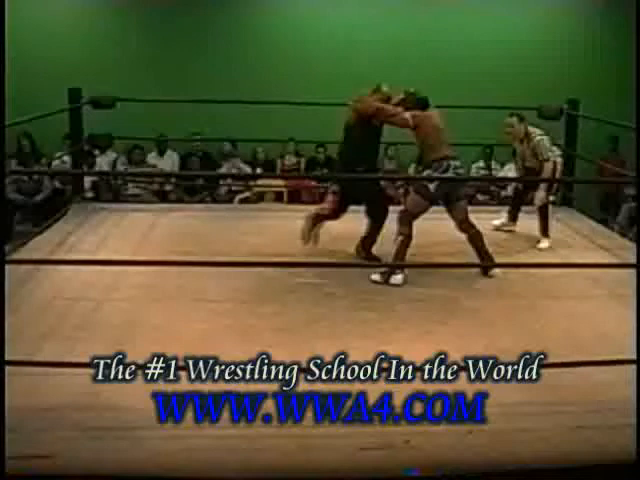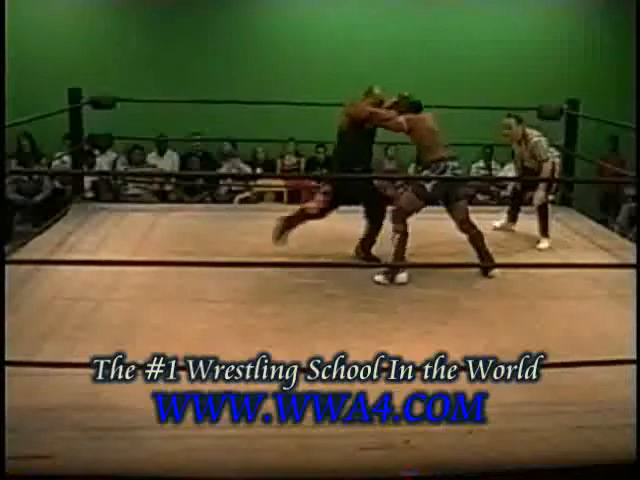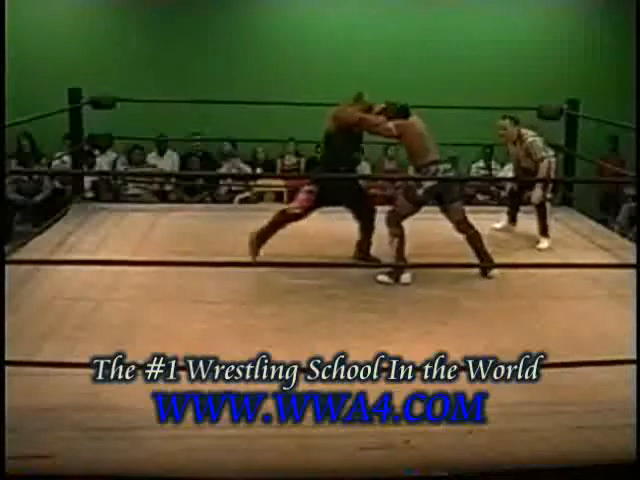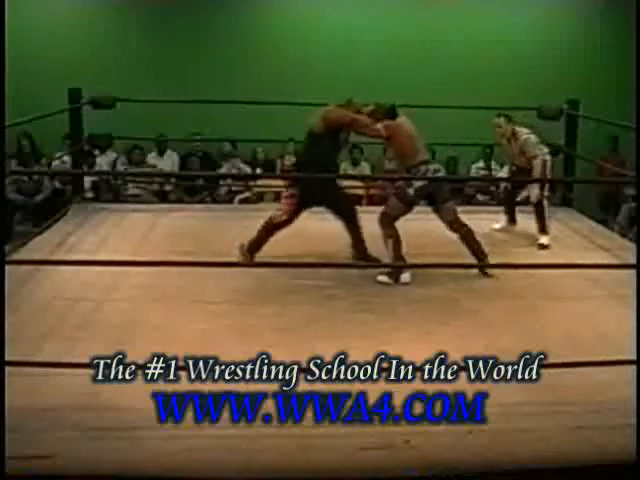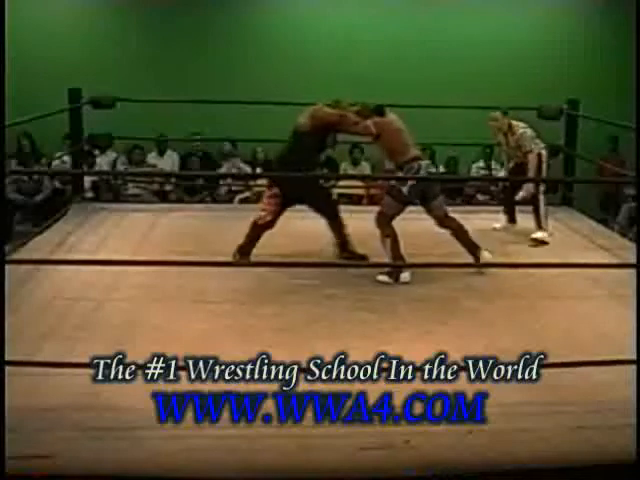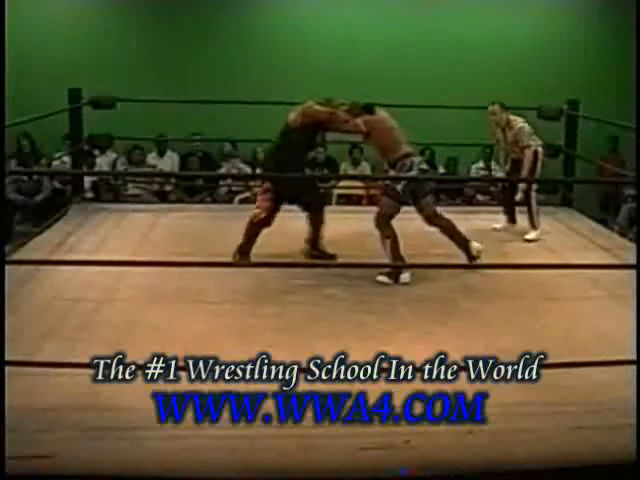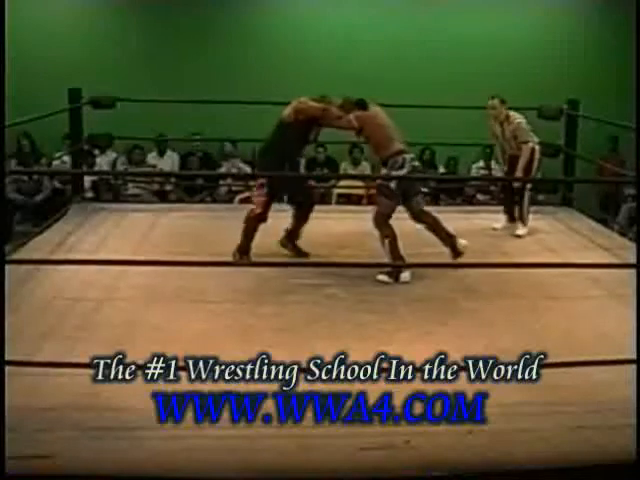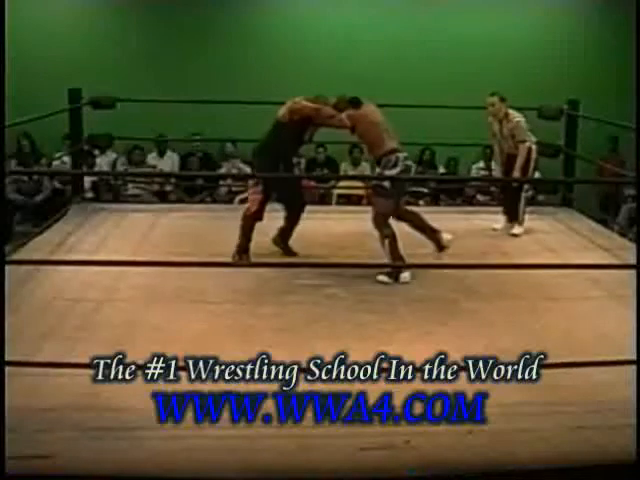
dt=0.1s
person 1, frame 1
left shoulder: (417, 116)
right shoulder: (432, 112)
left elbow: (386, 116)
left wrist: (373, 107)
left hip: (438, 171)
right hip: (455, 170)
left knee: (406, 218)
right knee: (464, 222)
left ankle: (396, 271)
right ankle: (488, 264)
person 1, frame 2
left shoulder: (409, 120)
right shoulder: (425, 116)
left hip: (436, 173)
right hip: (451, 169)
left knee: (399, 215)
right knee: (464, 222)
left ankle: (397, 270)
right ankle: (488, 265)
person 1, frame 3
left shoulder: (399, 125)
right shoulder: (412, 119)
left hip: (428, 176)
right hip: (444, 173)
left knee: (393, 219)
right knee: (462, 223)
left ankle: (401, 271)
right ankle: (488, 265)
person 1, frame 4
left shoulder: (388, 126)
right shoulder: (401, 120)
left hip: (418, 177)
left knee: (386, 220)
right knee: (455, 222)
left ankle: (399, 271)
right ankle: (484, 262)
person 1, frame 5
left shoulder: (377, 123)
right shoulder: (388, 115)
left hip: (410, 173)
right hip: (424, 168)
left knee: (383, 220)
right knee: (444, 218)
left ankle: (400, 270)
right ankle: (479, 253)
person 1, frame 6
left shoulder: (367, 121)
right shoulder: (379, 113)
left hip: (403, 170)
right hip: (417, 165)
left knee: (382, 221)
right knee: (432, 216)
left ankle: (399, 271)
right ankle: (469, 247)
person 1, frame 7
left shoulder: (360, 117)
right shoulder: (374, 109)
left hip: (395, 166)
right hip: (408, 161)
left knee: (381, 220)
right knee: (417, 213)
left ankle: (400, 270)
right ankle: (453, 243)
person 1, frame 8
left shoulder: (352, 115)
right shoulder: (368, 107)
left hip: (388, 164)
right hip: (401, 160)
left knee: (380, 220)
right knee: (397, 210)
left ankle: (399, 270)
right ankle: (438, 236)
person 2, frame 1
right shoulder: (358, 107)
left hip: (367, 172)
right hip: (347, 170)
left knee: (380, 210)
right knee: (332, 210)
left ankle: (364, 249)
right ankle: (315, 220)
person 2, frame 2
left shoulder: (373, 117)
right shoulder: (351, 112)
right elbow: (369, 112)
right wrist: (392, 115)
left hip: (362, 173)
right hip: (342, 172)
left knee: (378, 210)
right knee: (318, 209)
left ankle: (363, 250)
right ankle: (287, 223)
person 2, frame 3
left shoulder: (359, 122)
right shoulder: (339, 116)
right elbow: (362, 118)
right wrist: (382, 122)
left hip: (346, 177)
right hip: (326, 175)
left knee: (366, 212)
right knee: (298, 210)
left ankle: (362, 252)
right ankle: (260, 236)
person 2, frame 4
left shoulder: (346, 124)
right shoulder: (328, 116)
right elbow: (354, 119)
left hip: (324, 177)
right hip: (305, 176)
left knee: (348, 212)
right knee: (283, 216)
left ankle: (360, 252)
right ankle: (250, 248)
person 2, frame 5
left shoulder: (332, 124)
right shoulder: (315, 114)
right elbow: (342, 117)
right wrist: (362, 124)
left hip: (305, 175)
right hip: (284, 173)
left knee: (329, 207)
right knee: (268, 216)
left ankle: (344, 249)
right ankle: (243, 251)
person 2, frame 6
left shoulder: (323, 122)
right shoulder: (306, 112)
right elbow: (332, 114)
left hip: (295, 169)
right hip: (275, 168)
left knee: (317, 203)
right knee: (263, 213)
left ankle: (313, 247)
right ankle: (243, 251)
person 2, frame 7
left shoulder: (319, 117)
right shoulder: (300, 107)
right elbow: (325, 110)
left hip: (289, 164)
right hip: (270, 161)
left knee: (306, 202)
right knee: (259, 208)
left ankle: (290, 240)
right ankle: (242, 250)
person 2, frame 8
left shoulder: (315, 118)
right shoulder: (295, 107)
right elbow: (319, 110)
left hip: (284, 164)
right hip: (265, 160)
left knee: (297, 204)
right knee: (255, 207)
left ankle: (281, 239)
right ankle: (241, 249)
person 3, frame 1
left shoulder: (538, 139)
right shoulder: (514, 137)
left elbow: (548, 164)
right elbow: (520, 157)
left wrist: (542, 188)
right wrist: (521, 176)
left hip: (552, 164)
right hip: (532, 166)
left knee: (542, 200)
right knee: (518, 192)
left ankle: (545, 237)
right ankle: (509, 221)
person 3, frame 2
left shoulder: (536, 140)
right shoulder: (512, 138)
left elbow: (546, 164)
right elbow: (519, 157)
left wrist: (541, 188)
right wrist: (519, 177)
left hip: (550, 165)
right hip: (531, 166)
left knee: (542, 200)
right knee: (517, 192)
left ankle: (545, 237)
right ankle: (509, 221)
person 3, frame 3
left shoulder: (531, 140)
right shoulder: (508, 139)
left elbow: (543, 164)
right elbow: (515, 157)
left wrist: (538, 187)
right wrist: (517, 177)
left hip: (545, 165)
right hip: (528, 166)
left knee: (540, 200)
right knee: (514, 192)
left ankle: (545, 237)
right ankle: (510, 222)
person 3, frame 4
left shoulder: (526, 138)
right shoulder: (502, 137)
left elbow: (537, 161)
right elbow: (510, 156)
left wrist: (535, 186)
right wrist: (511, 173)
left hip: (541, 163)
right hip: (522, 165)
left knee: (538, 197)
right knee: (508, 191)
left ankle: (544, 235)
right ankle: (509, 222)
person 3, frame 5
left shoulder: (522, 132)
right shoulder: (497, 131)
left elbow: (532, 156)
right elbow: (505, 150)
left wrist: (530, 181)
right wrist: (508, 166)
left hip: (537, 158)
right hip: (519, 160)
left knee: (535, 193)
right knee: (507, 188)
left ankle: (542, 232)
right ankle: (510, 221)
person 3, frame 6
left shoulder: (519, 126)
right shoulder: (495, 127)
left elbow: (529, 151)
right elbow: (501, 148)
left wrist: (524, 176)
right wrist: (505, 167)
left hip: (533, 155)
right hip: (517, 157)
left knee: (529, 190)
right knee: (506, 189)
left ankle: (535, 229)
right ankle: (510, 221)
person 3, frame 7
left shoulder: (518, 122)
right shoulder: (493, 123)
left elbow: (526, 147)
right elbow: (498, 144)
left wrist: (520, 171)
right wrist: (503, 165)
left hip: (530, 153)
right hip: (513, 155)
left knee: (522, 188)
right knee: (507, 188)
left ankle: (523, 225)
right ankle: (510, 221)
person 3, frame 8
left shoulder: (517, 121)
right shoulder: (492, 120)
left elbow: (524, 146)
right elbow: (496, 143)
left wrist: (517, 170)
right wrist: (500, 165)
left hip: (527, 153)
right hip: (511, 154)
left knee: (518, 188)
right knee: (506, 188)
left ankle: (519, 224)
right ankle: (510, 221)
